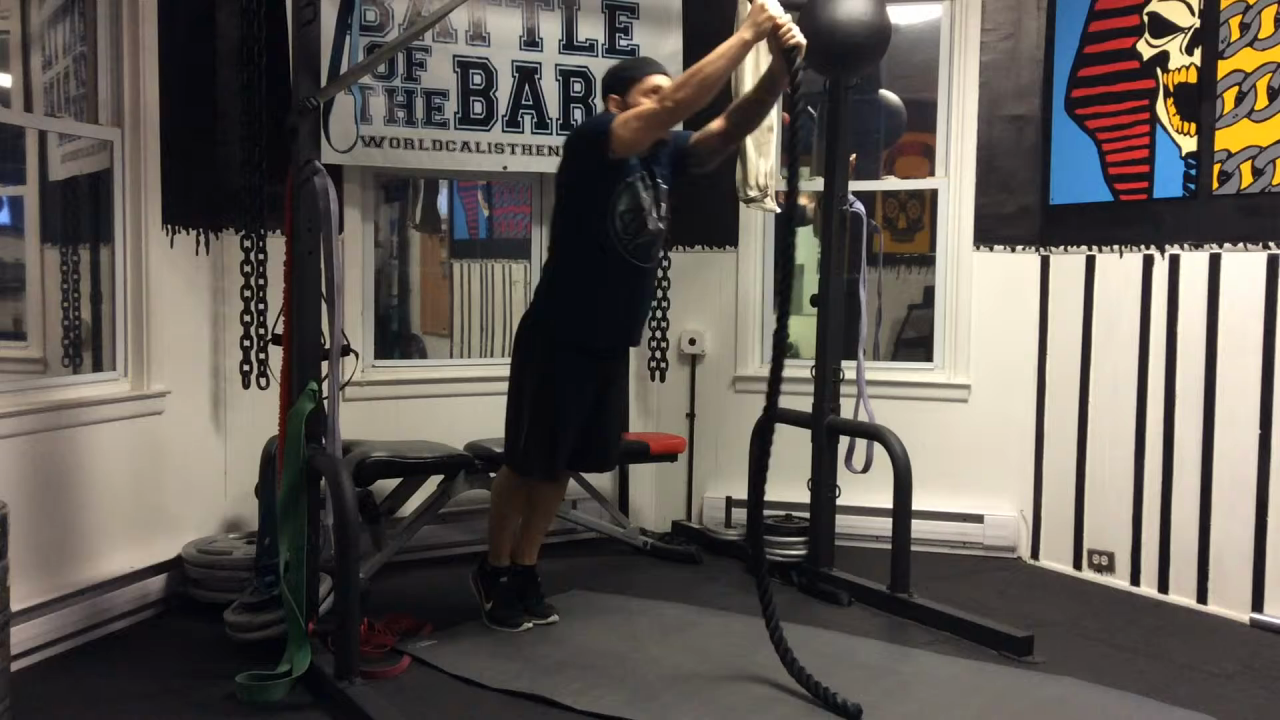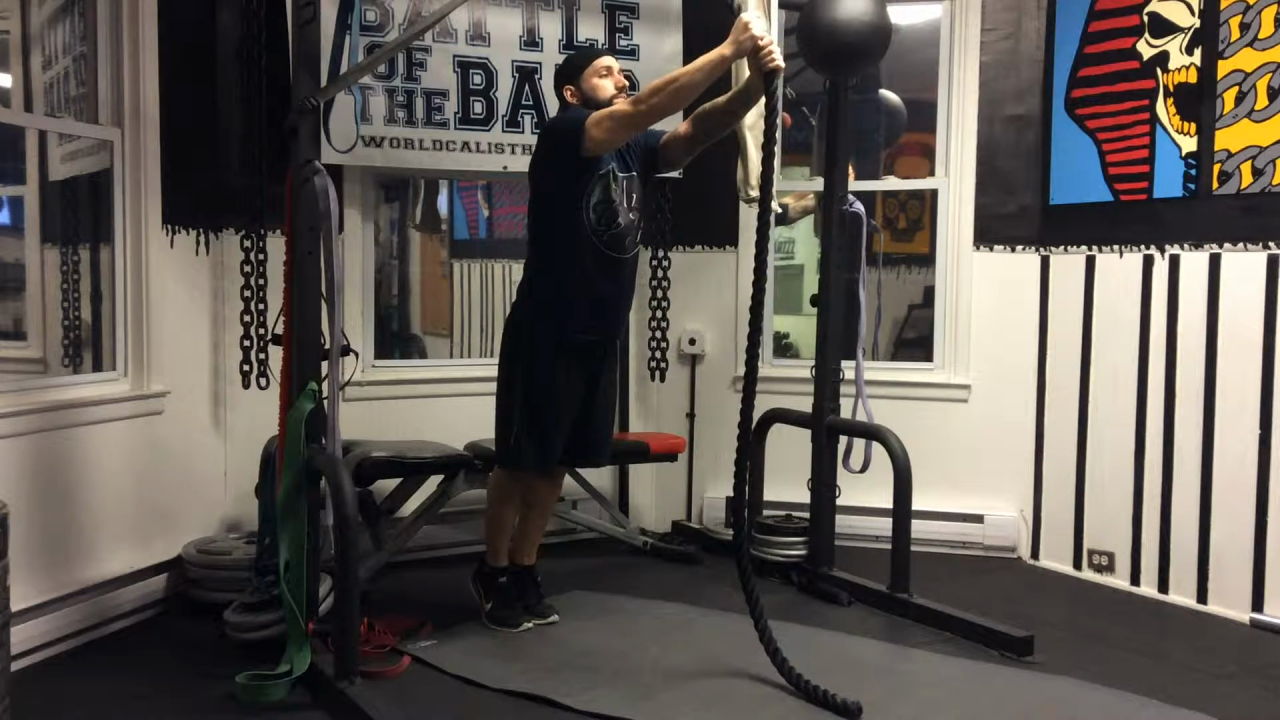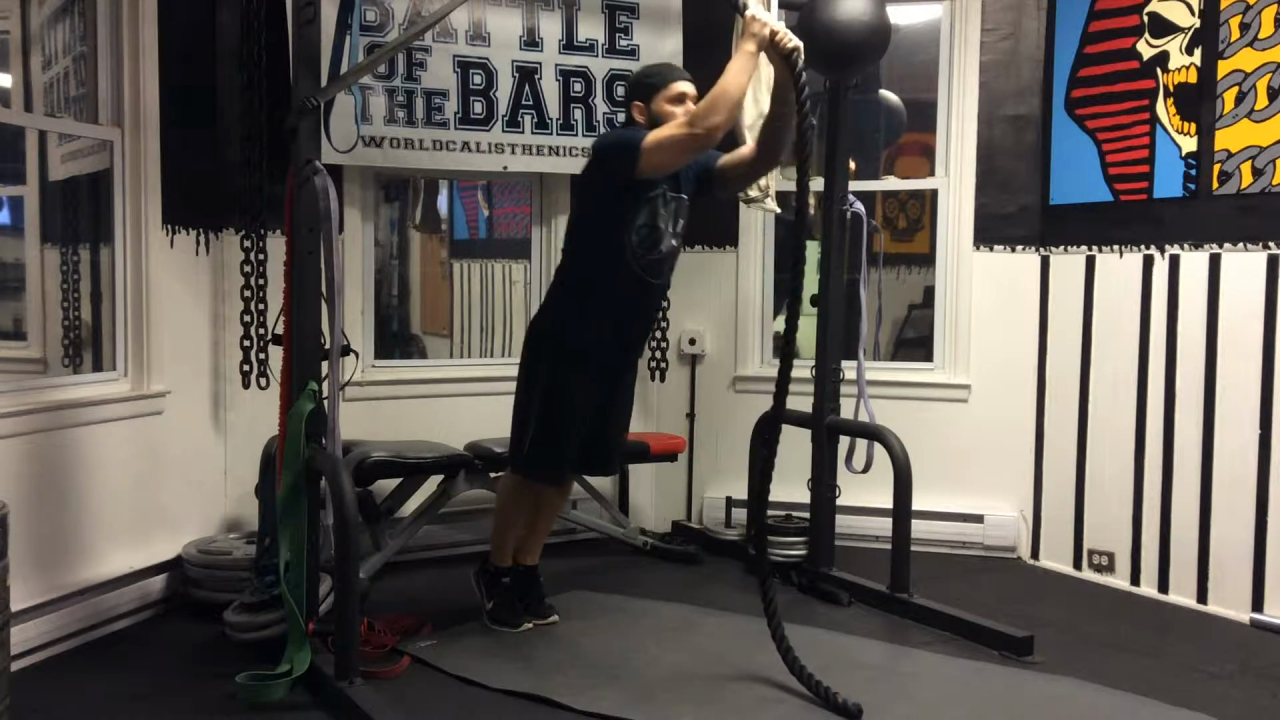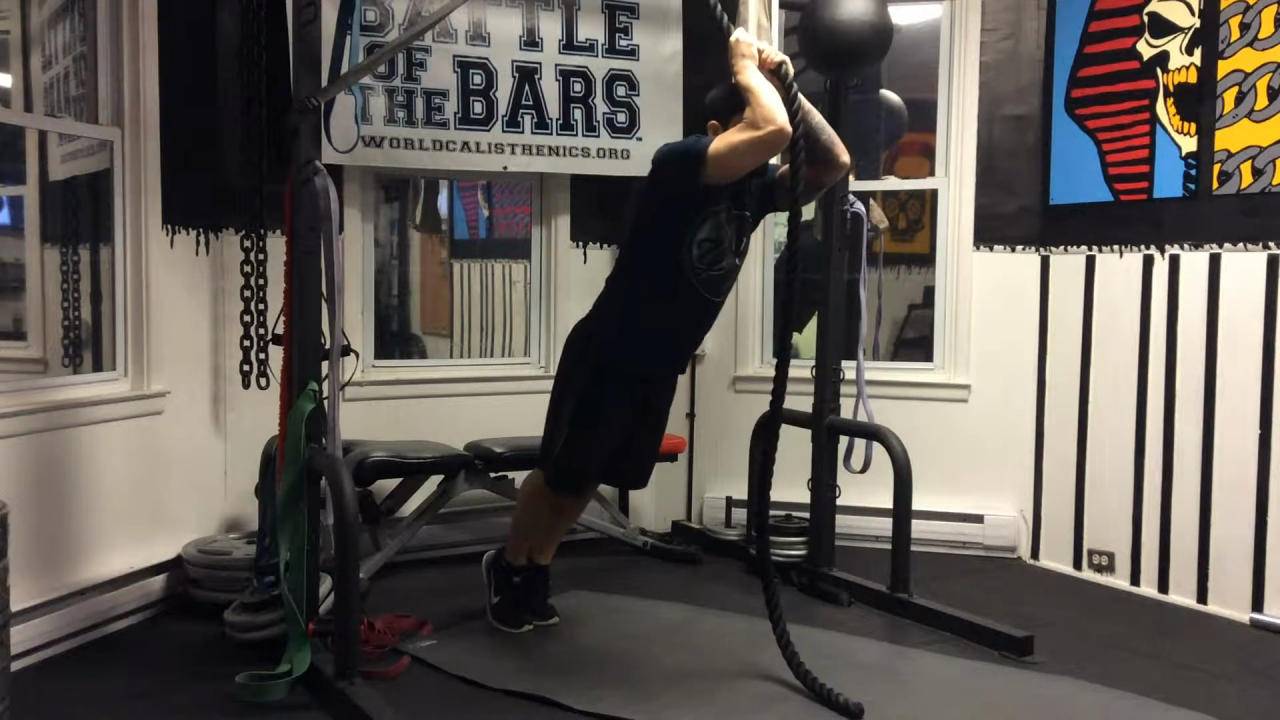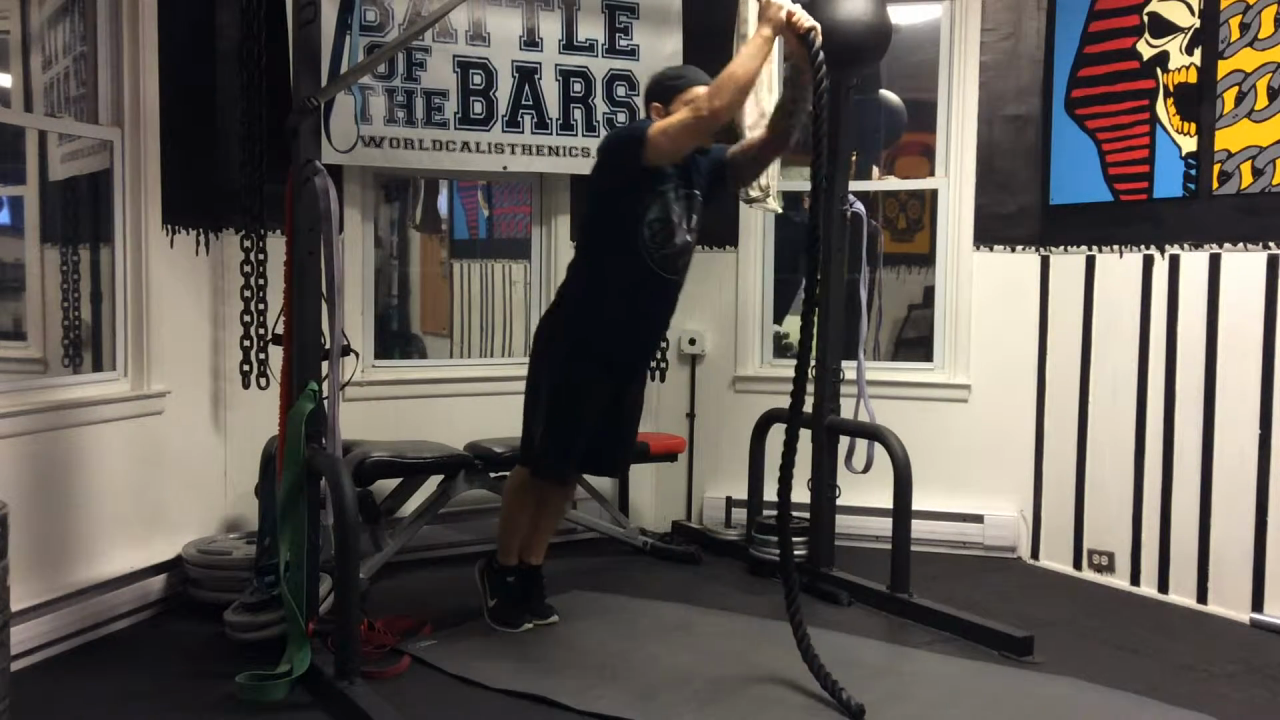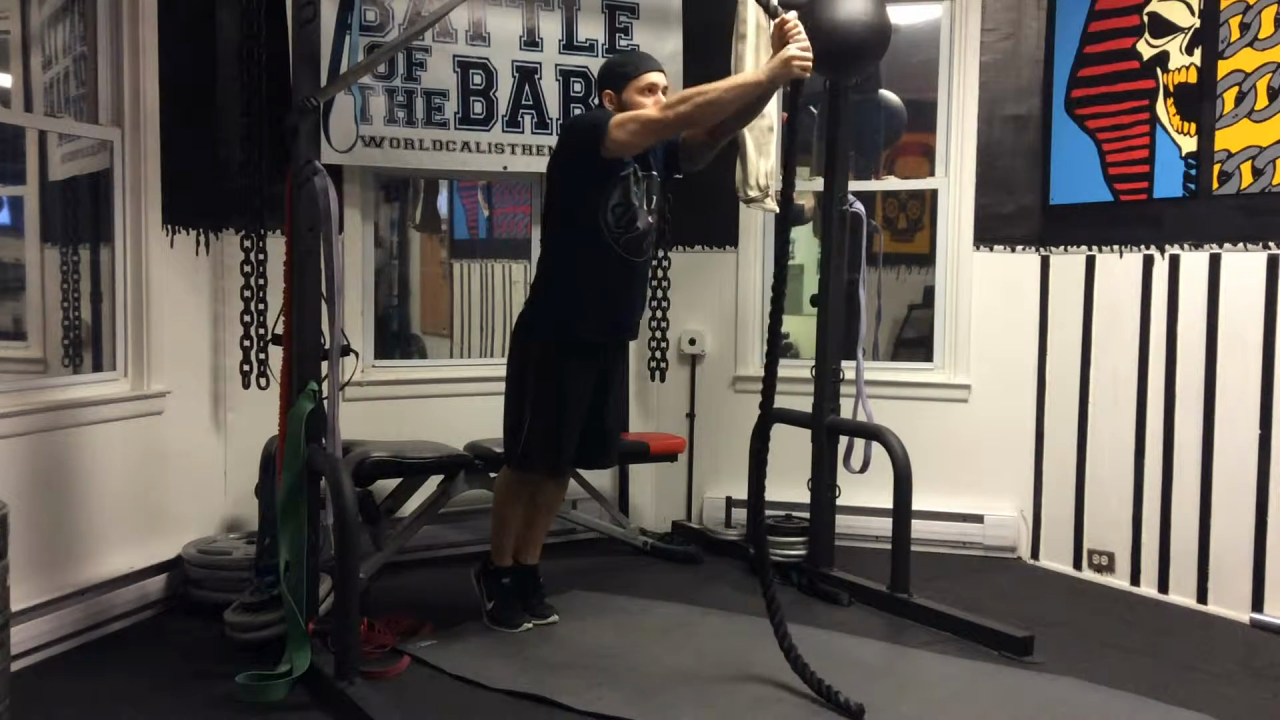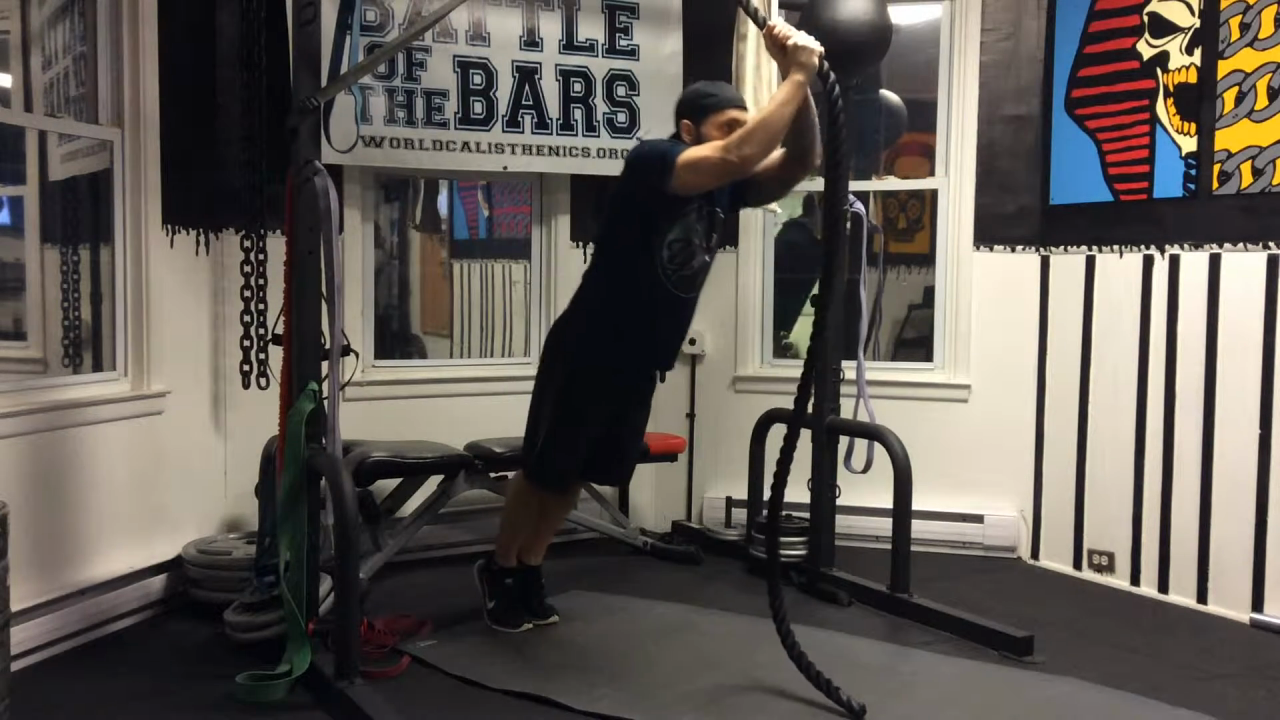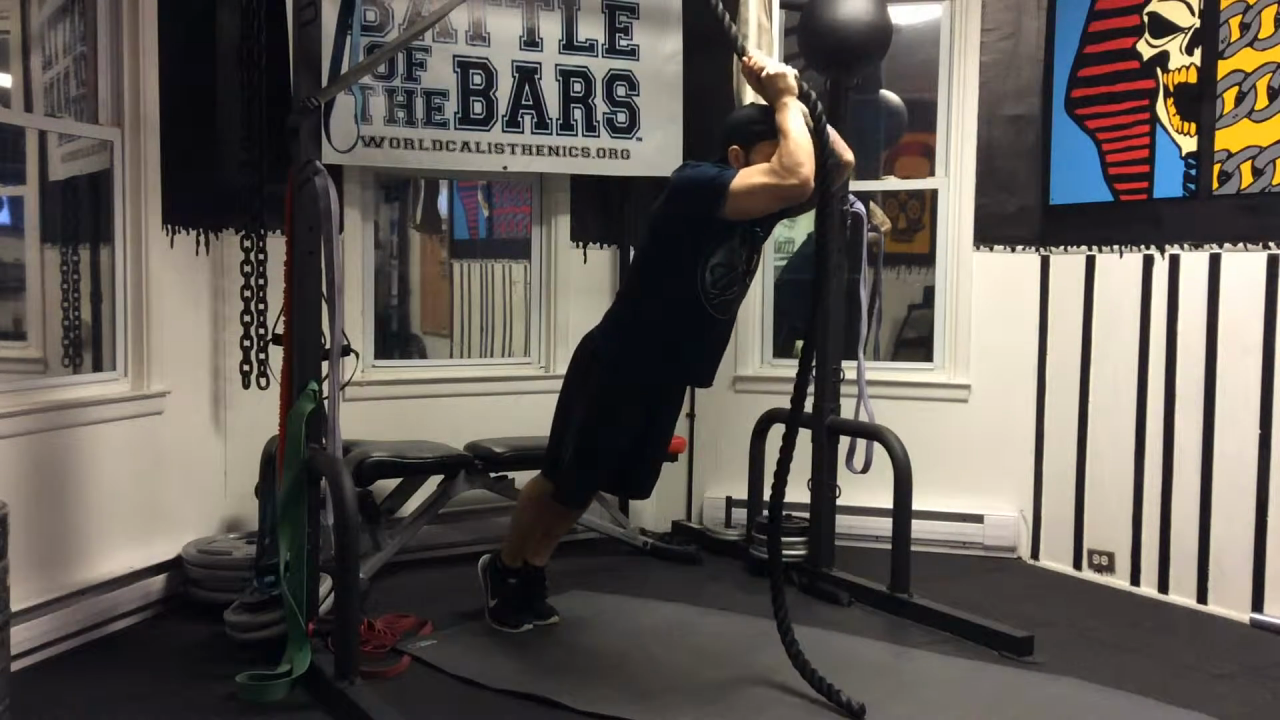
dt=0.7s
person 1, frame 1
left shoulder: (665, 153)
right shoulder: (590, 143)
left elbow: (731, 126)
right elbow: (674, 106)
left wrist: (781, 65)
left hip: (611, 345)
right hip: (558, 341)
left knee: (561, 465)
right knee: (528, 463)
left ankle: (524, 573)
right ankle: (494, 574)
person 1, frame 2
left shoulder: (635, 148)
right shoulder: (562, 136)
left elbow: (699, 128)
right elbow: (647, 107)
left wrist: (756, 81)
right wrist: (728, 48)
left hip: (600, 335)
right hip: (546, 334)
left knee: (555, 462)
right knee: (521, 460)
left ankle: (523, 570)
right ankle: (493, 573)
person 1, frame 3
left shoulder: (690, 171)
right shoulder: (616, 151)
left elbow: (765, 156)
right elbow: (708, 128)
left wrist: (782, 76)
right wrist: (748, 45)
left hip: (620, 351)
right hip: (567, 345)
left knee: (566, 470)
right knee: (534, 466)
left ankle: (525, 573)
right ankle: (496, 574)
person 1, frame 4
left shoulder: (756, 187)
right shoulder: (678, 163)
left elbow: (832, 162)
right elbow: (775, 132)
left wrist: (782, 82)
right wrist: (745, 67)
left hip: (661, 366)
right hip: (608, 354)
left knee: (591, 478)
right knee: (563, 473)
left ankle: (535, 571)
right ankle: (508, 567)
person 1, frame 5
left shoulder: (702, 167)
right shoulder: (626, 149)
left elbow: (773, 141)
right elbow: (712, 110)
left wrist: (799, 63)
left hip: (631, 351)
right hip: (576, 343)
left knee: (572, 468)
right knee: (543, 463)
left ankle: (530, 573)
right ankle: (500, 572)
person 1, frame 6
left shoulder: (659, 153)
right shoulder: (583, 136)
left elbow: (722, 123)
right elbow: (676, 115)
left wrist: (774, 73)
right wrist: (768, 73)
left hip: (610, 338)
right hip: (555, 336)
left knee: (561, 464)
right knee: (529, 461)
left ankle: (526, 572)
right ankle: (497, 573)
person 1, frame 7
left shoulder: (729, 189)
right shoulder: (651, 163)
left elbow: (801, 160)
right elbow: (742, 154)
left wrist: (797, 76)
right wrist: (796, 76)
left hip: (642, 362)
right hip: (586, 353)
left knee: (576, 475)
right knee: (546, 471)
left ankle: (528, 574)
right ankle: (499, 572)
person 1, frame 8
left shoulder: (762, 205)
right shoulder: (695, 186)
left elbow: (841, 163)
right elbow: (797, 179)
left wrist: (788, 99)
right wrist: (784, 101)
left hip: (668, 377)
right hip: (615, 367)
left knee: (592, 485)
right knee: (566, 482)
left ankle: (532, 573)
right ankle: (503, 570)
